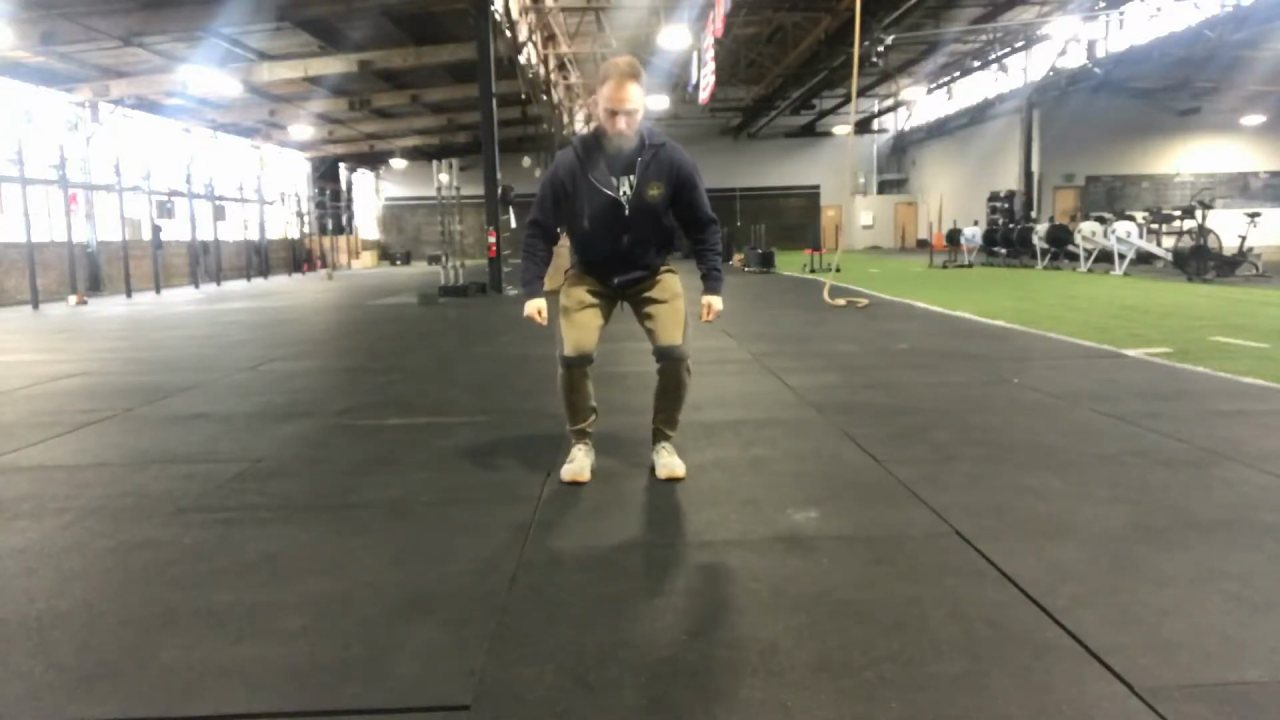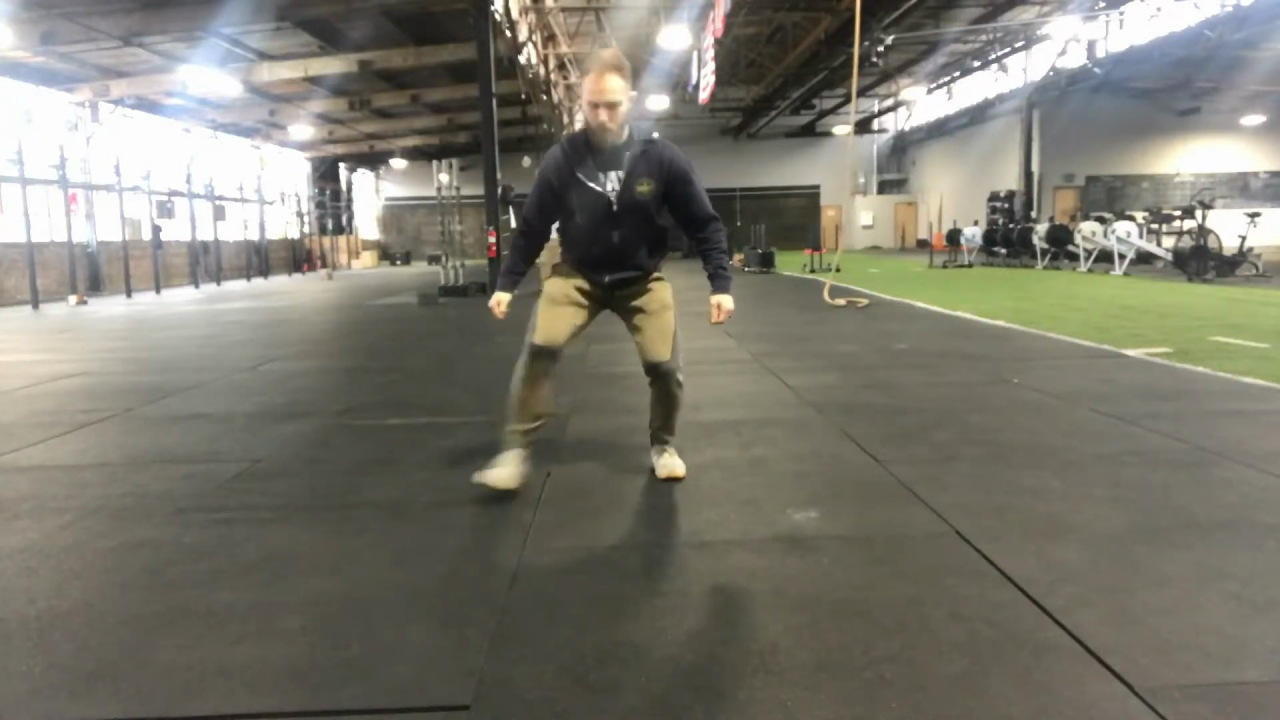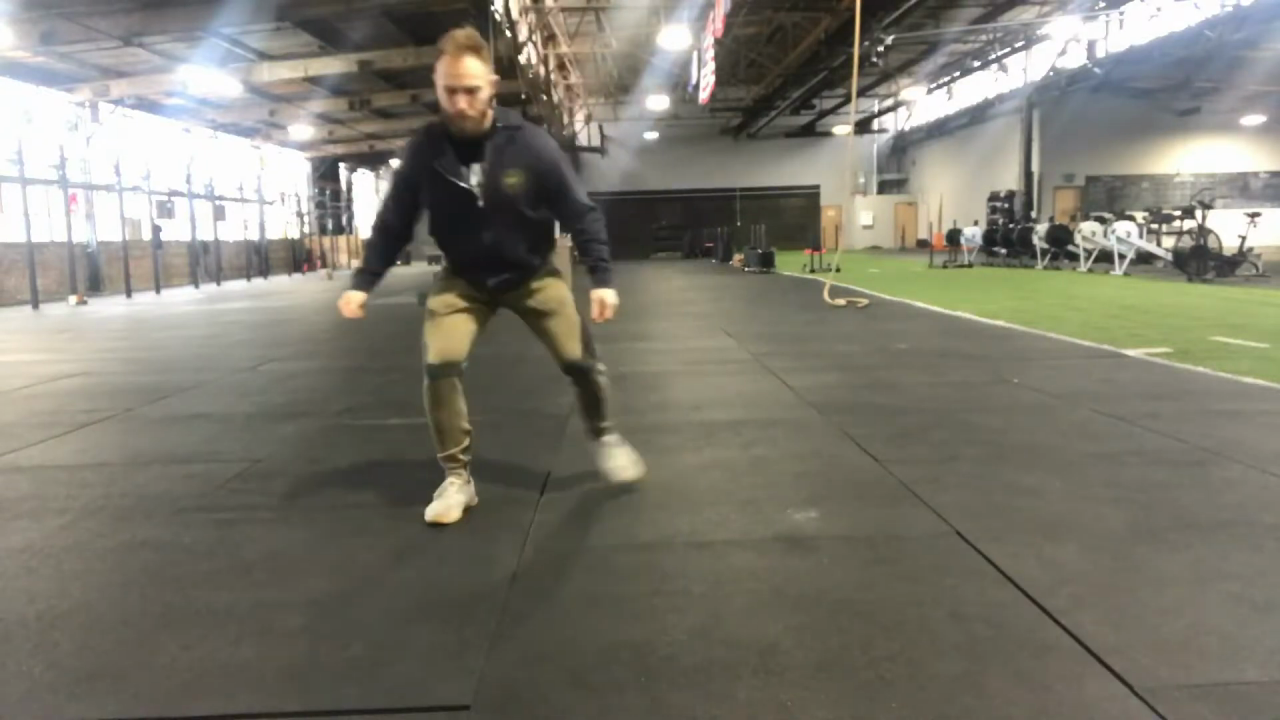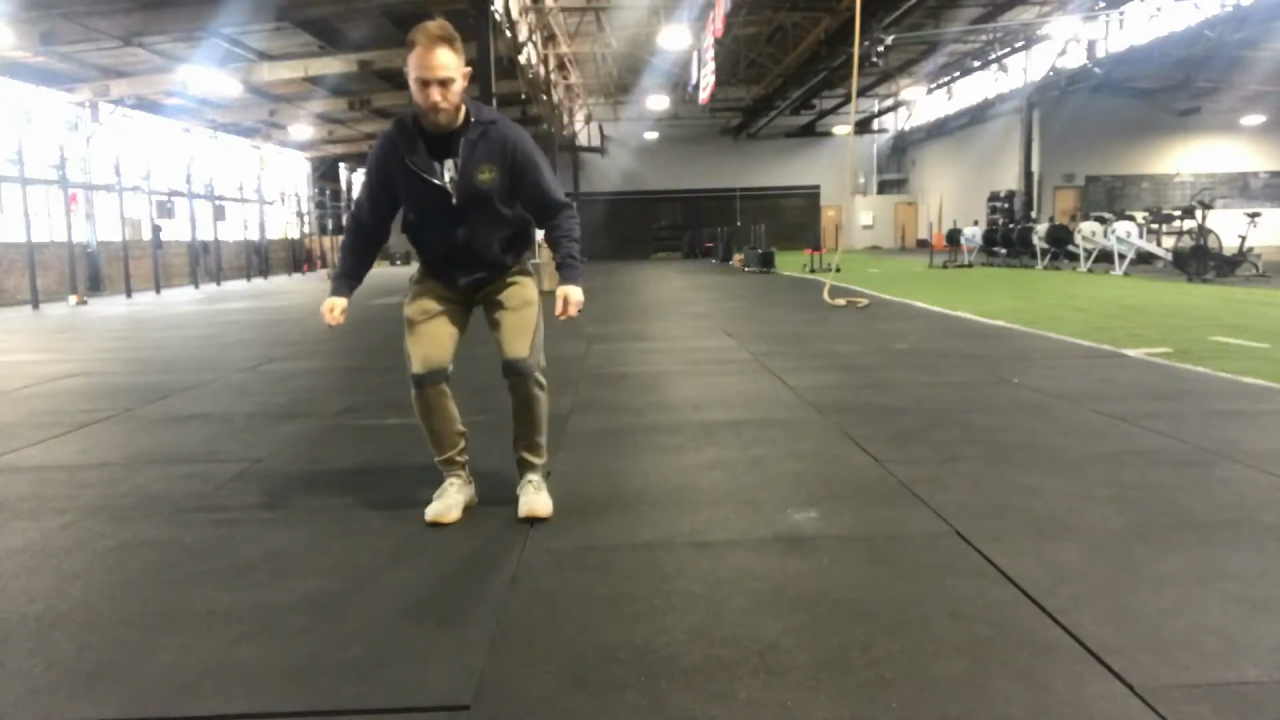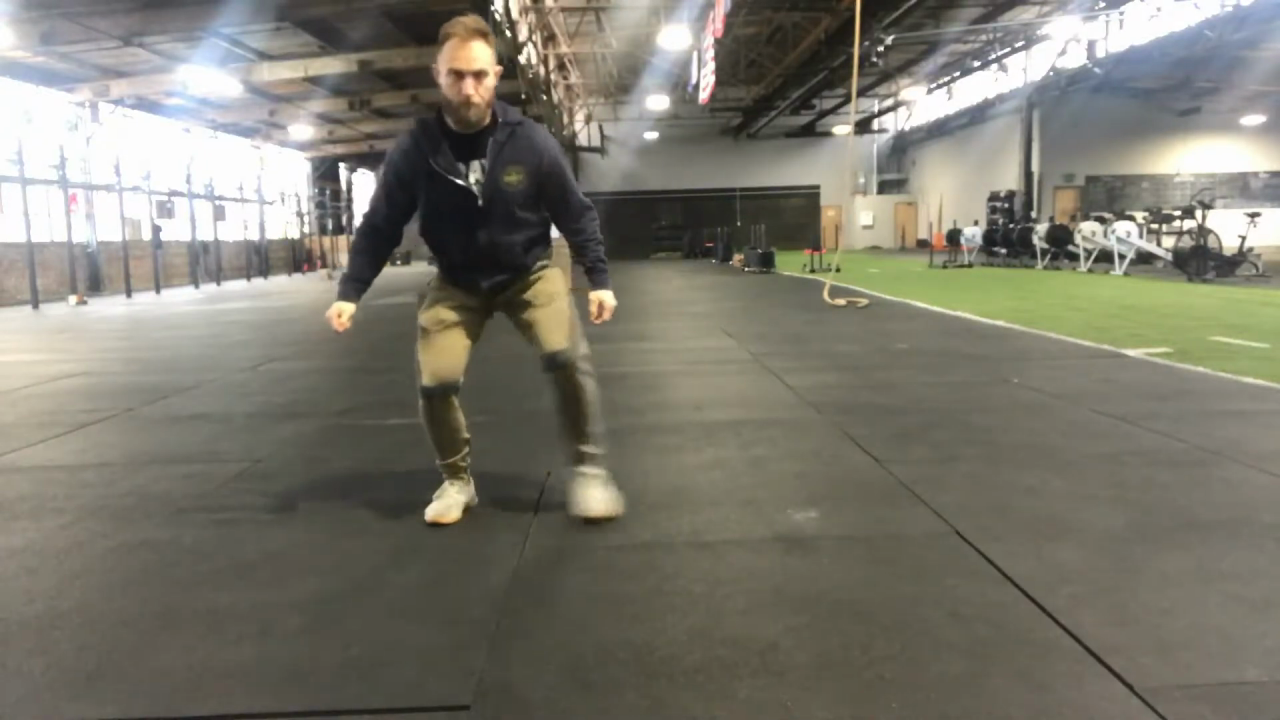
dt=0.5s
person 1, frame 1
left shoulder: (670, 159)
right shoulder: (571, 162)
left elbow: (703, 226)
right elbow: (540, 229)
left wrist: (712, 284)
right wrist: (532, 289)
left hip: (653, 274)
right hip: (590, 275)
left knee: (675, 353)
right knee: (574, 356)
left ankle: (663, 442)
right ankle: (581, 444)
person 1, frame 2
left shoulder: (660, 159)
right shoulder: (562, 160)
left elbow: (704, 223)
right elbow: (533, 225)
left wrist: (721, 284)
right wrist: (507, 282)
left hip: (640, 279)
right hip: (577, 274)
left knee: (663, 366)
right knee: (540, 348)
left ankle: (662, 445)
right ankle: (516, 449)
person 1, frame 3
left shoulder: (530, 144)
right shoulder: (425, 152)
left elbow: (581, 211)
right elbow: (394, 223)
left wrist: (601, 278)
right wrist: (362, 283)
left hip: (533, 274)
right hip: (463, 279)
left knee: (579, 360)
right knee: (440, 365)
left ankle: (605, 438)
right ankle: (457, 477)
person 1, frame 4
left shoulder: (505, 138)
right shoulder: (393, 148)
left elbow: (556, 209)
right elbow: (368, 223)
left wrist: (570, 275)
right wrist: (342, 286)
left hip: (507, 272)
right hip: (437, 278)
left knee: (523, 366)
right knee: (426, 372)
left ankle: (532, 474)
right ankle: (456, 478)
person 1, frame 5
left shoulder: (530, 141)
right shoulder: (416, 149)
left elbow: (576, 213)
right elbow: (380, 226)
left wrist: (599, 279)
right wrist: (350, 292)
left hip: (529, 274)
right hip: (457, 284)
left knee: (567, 358)
right knee: (436, 382)
left ankle: (587, 468)
right ankle: (456, 480)
